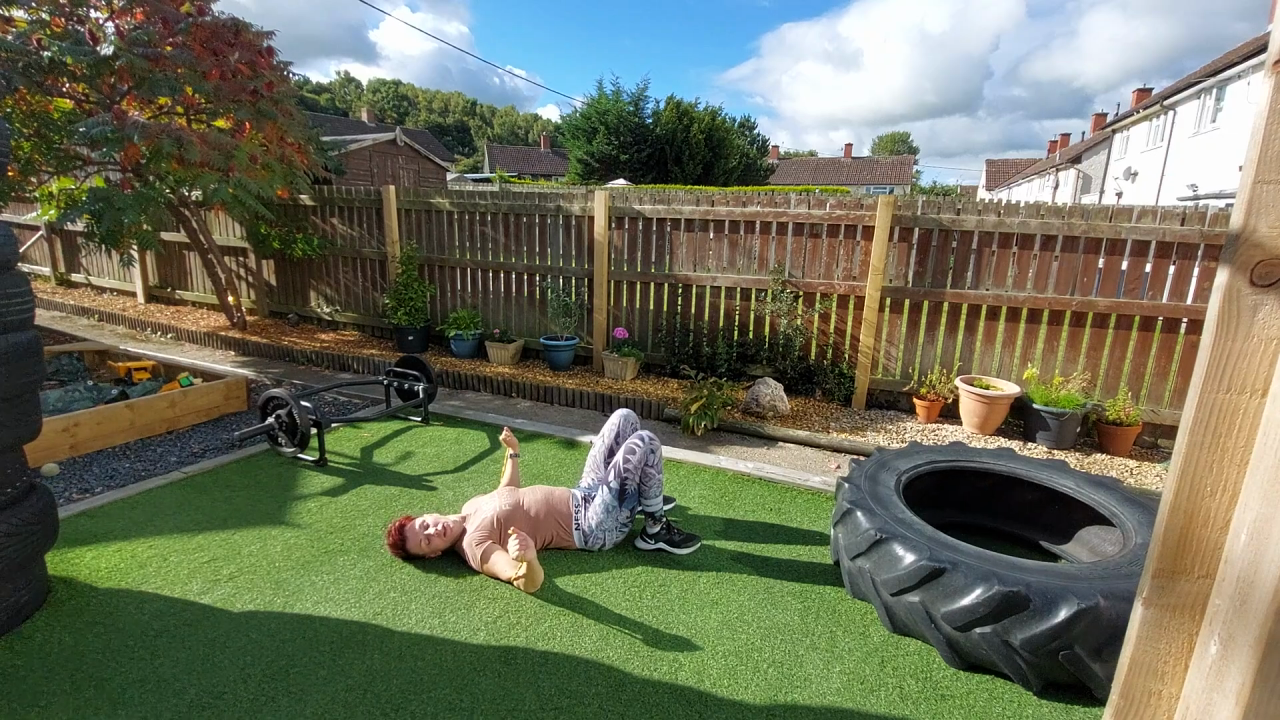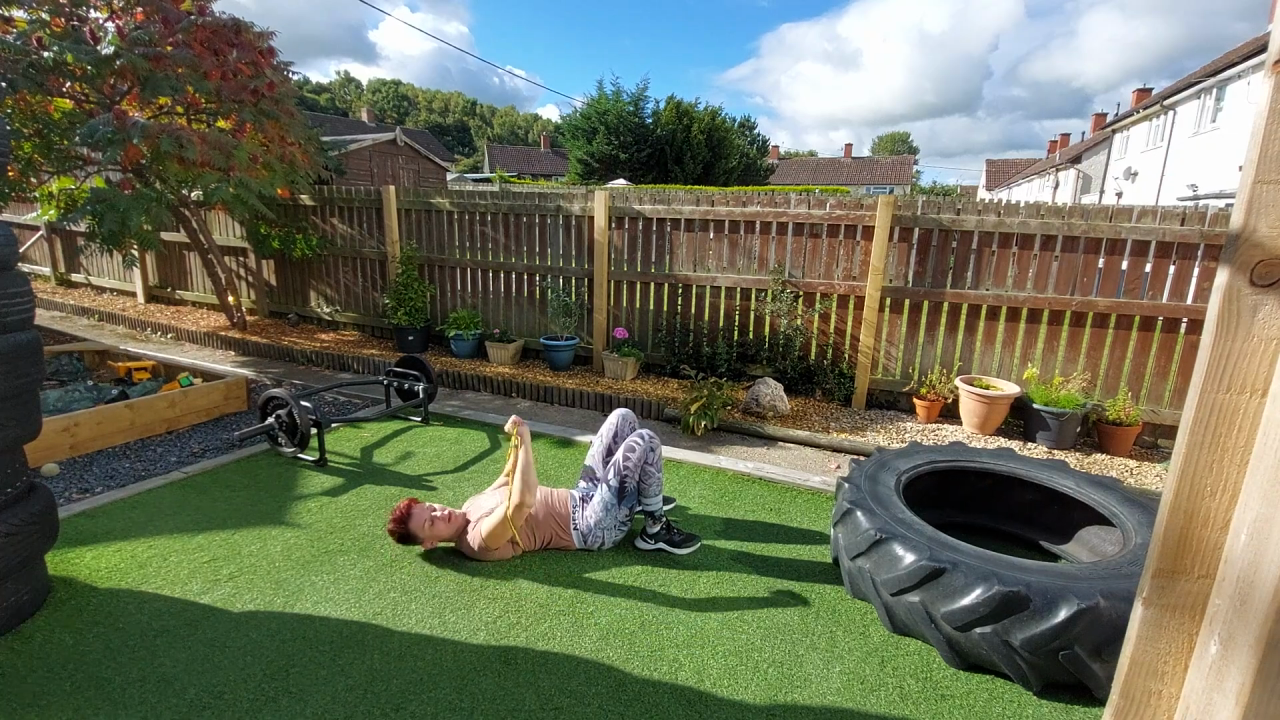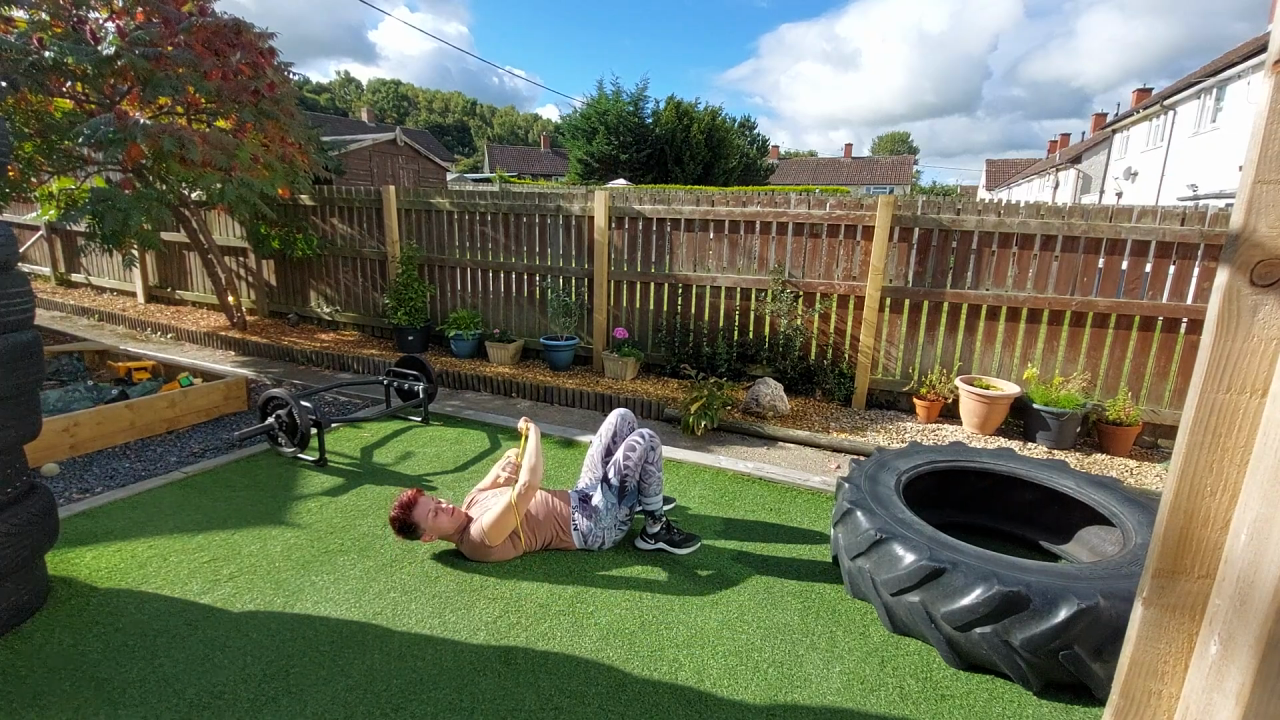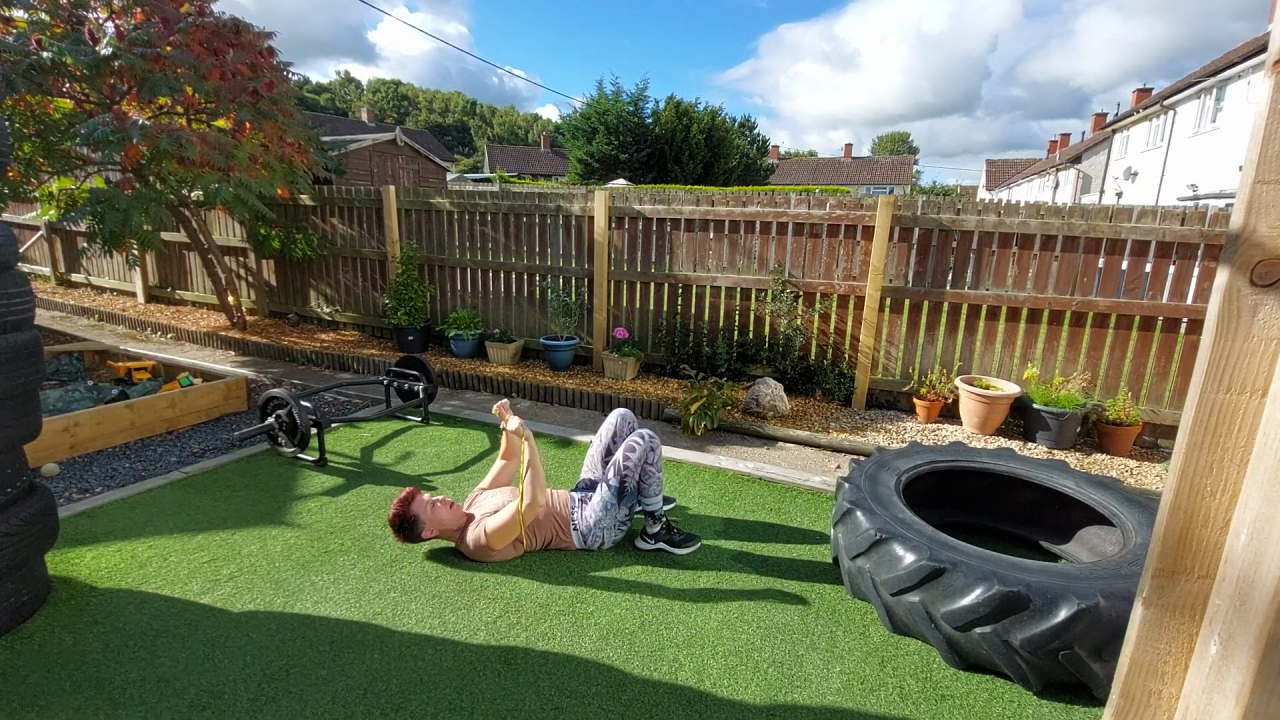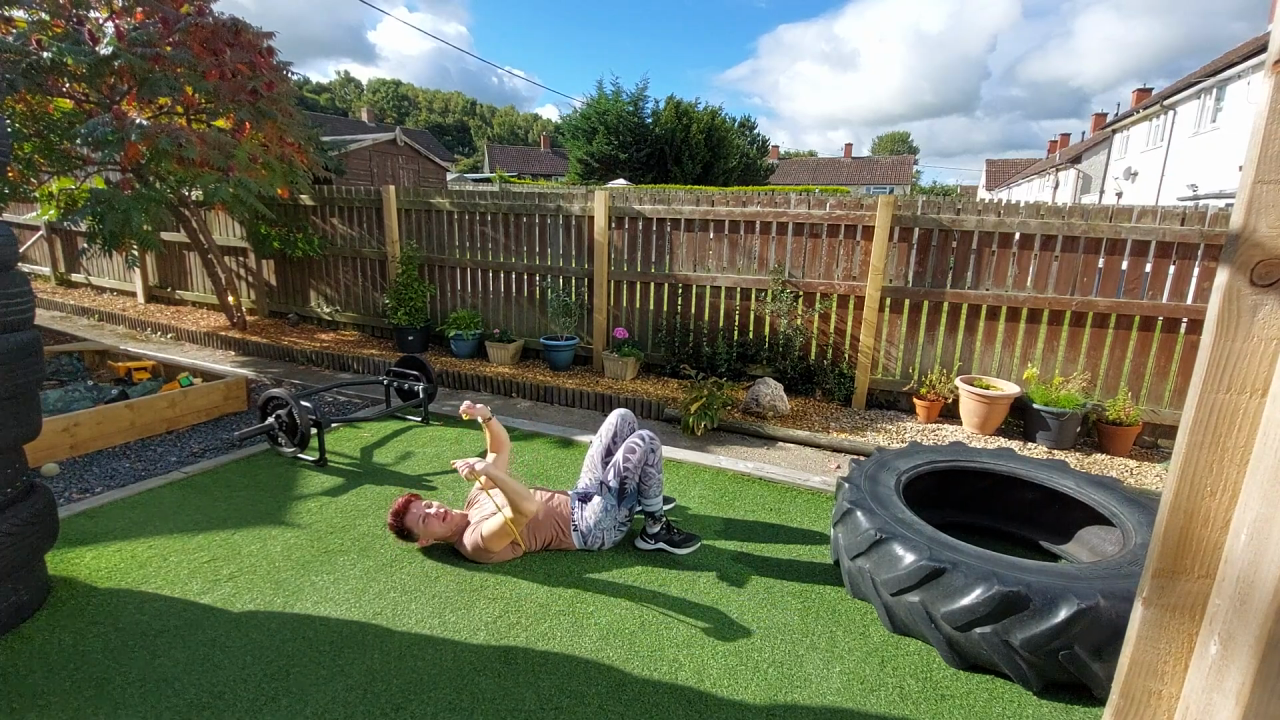
dt=1s
person 1, frame 1
left shoulder: (470, 506)
right shoulder: (475, 546)
right elbow: (530, 583)
left wrist: (512, 452)
right wrist: (529, 557)
left hip: (583, 497)
right hip: (595, 525)
left knee: (624, 417)
right knee: (645, 442)
left ankle: (645, 497)
right ankle: (656, 530)
person 1, frame 2
left shoulder: (472, 506)
right shoulder: (479, 541)
left elbow: (510, 484)
right elbow: (523, 501)
left wrist: (517, 445)
right wrist: (524, 439)
left hip: (582, 501)
right hip: (594, 526)
left knee: (623, 417)
right knee: (645, 441)
left ankle: (645, 497)
right ankle: (656, 530)
person 1, frame 3
left shoulder: (472, 503)
right shoulder: (480, 540)
left elbow: (513, 457)
right elbow: (528, 487)
left wrist: (507, 466)
right wrist: (534, 432)
left hip: (581, 500)
right hip: (595, 526)
left knee: (622, 417)
right knee: (645, 440)
left ankle: (644, 497)
right ankle: (657, 530)
person 1, frame 4
left shoulder: (473, 503)
right shoulder: (478, 540)
left elbow: (507, 462)
right elbow: (532, 503)
left wrist: (507, 424)
right wrist: (527, 438)
left hip: (580, 500)
right hip: (593, 525)
left knee: (622, 417)
right knee: (644, 440)
left ankle: (645, 497)
right ankle: (656, 531)
person 1, frame 5
left shoulder: (475, 501)
right shoulder: (475, 542)
left elbow: (501, 449)
right elbow: (526, 509)
left wrist: (486, 418)
right wrist: (485, 471)
left hip: (581, 499)
right hip: (593, 526)
left knee: (622, 417)
right knee: (644, 442)
left ankle: (645, 498)
right ankle: (655, 530)
